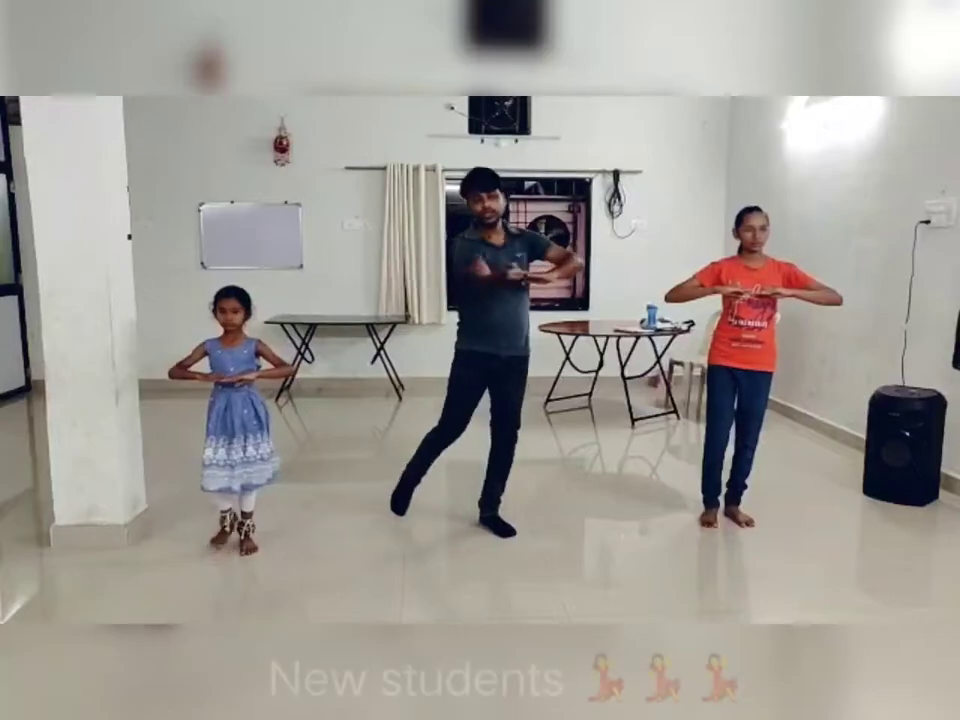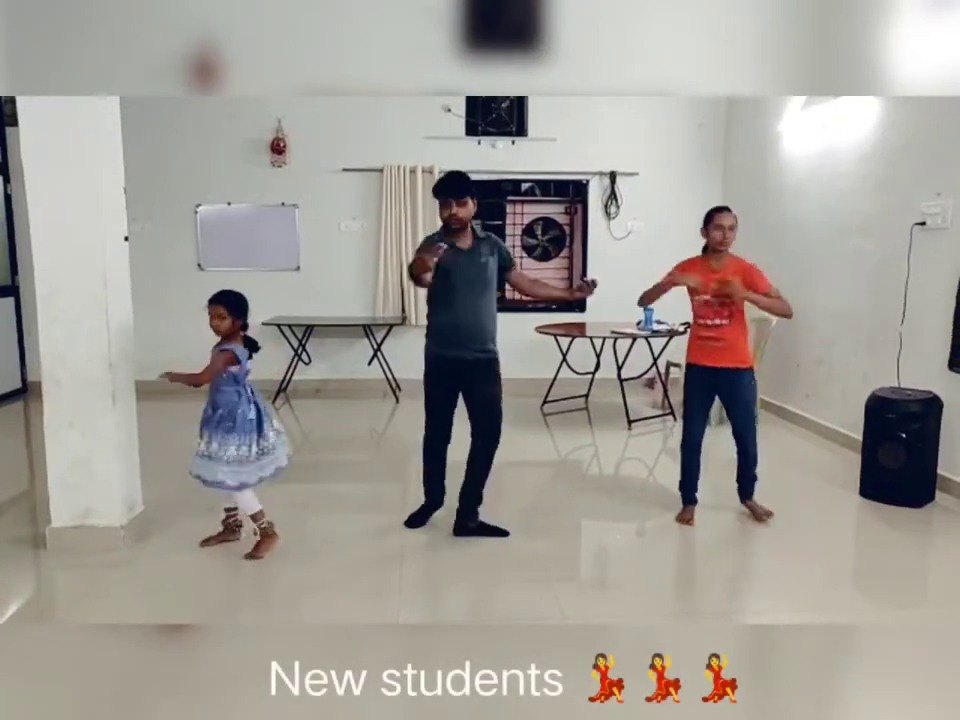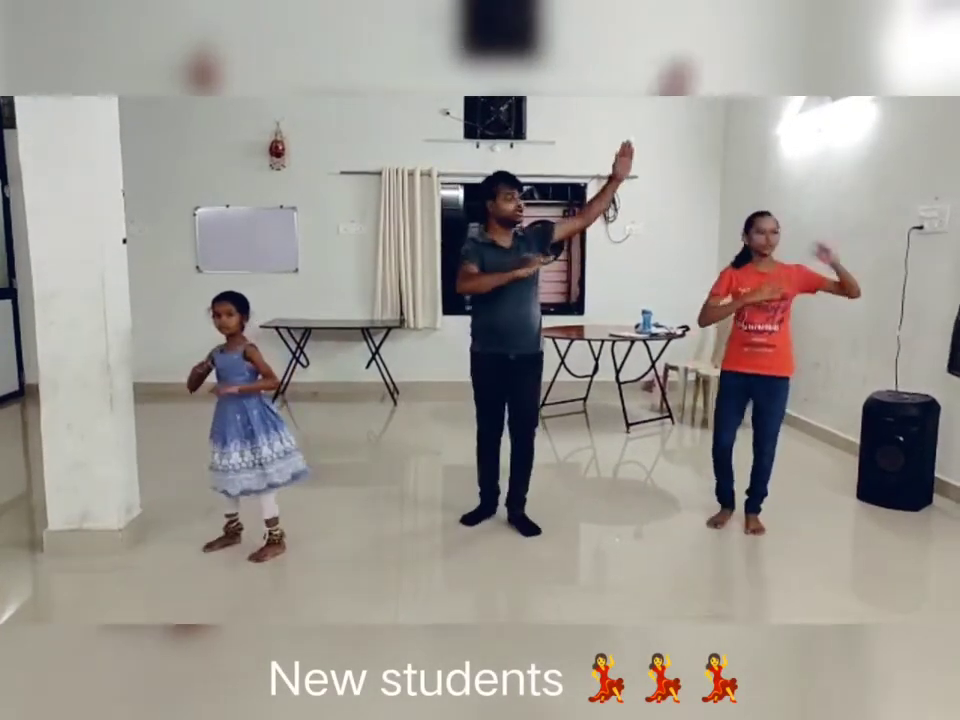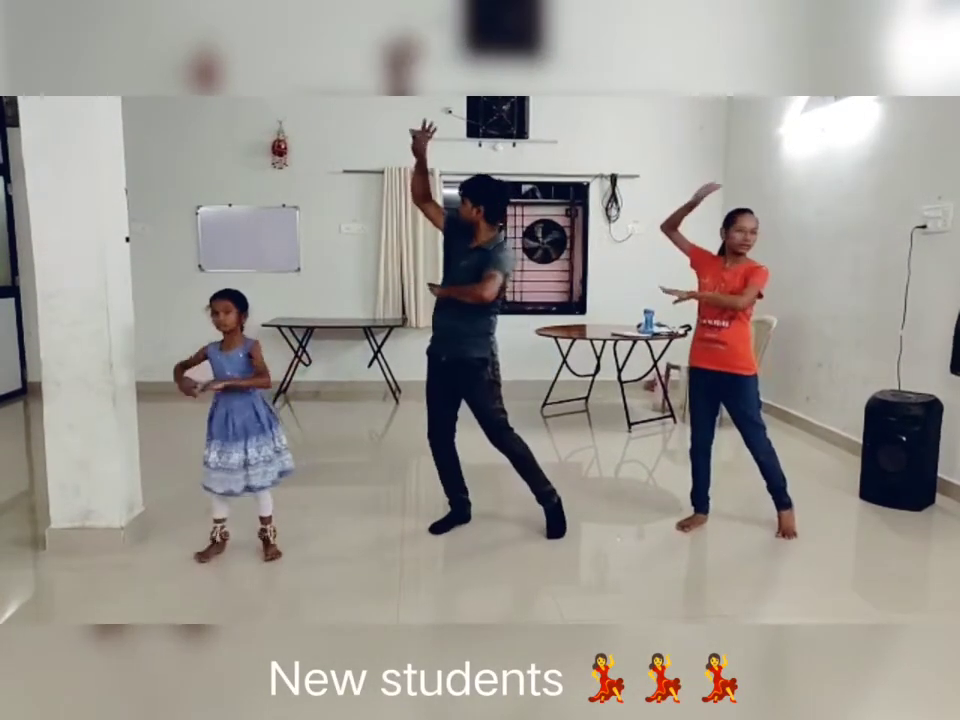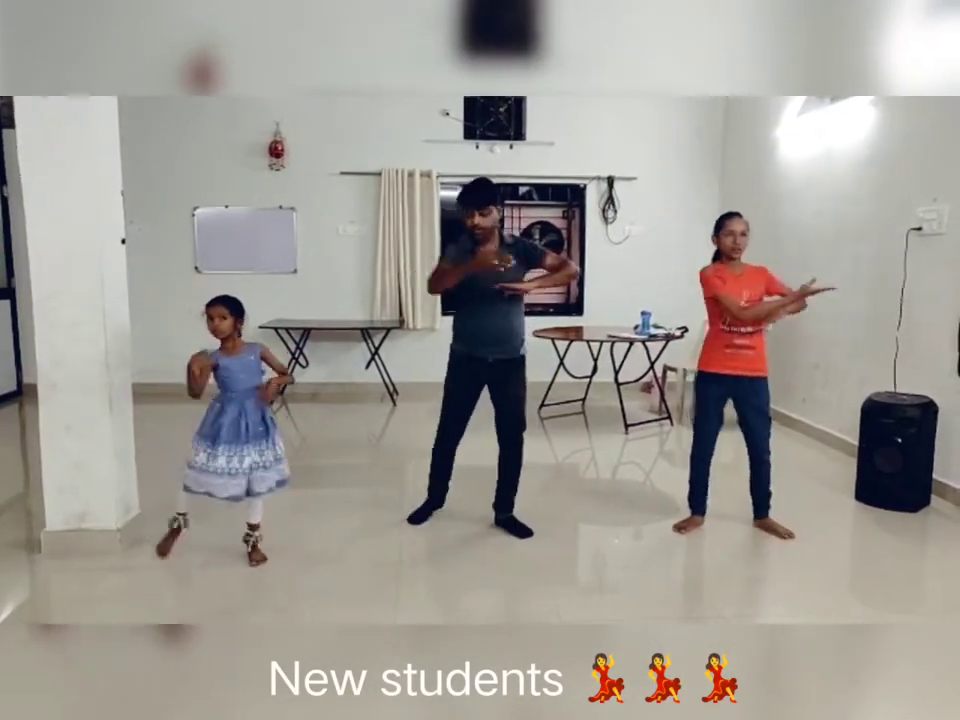
dt=1s
person 1, frame 1
left shoulder: (525, 239)
right shoulder: (464, 246)
left elbow: (572, 260)
right elbow: (483, 282)
left wrist: (552, 275)
right wrist: (504, 277)
left hip: (514, 356)
right hip: (472, 354)
left knee: (506, 435)
right knee: (450, 427)
left ankle: (489, 509)
right ankle: (409, 481)
person 1, frame 2
left shoulder: (492, 245)
right shoulder: (433, 246)
left elbow: (522, 283)
right elbow: (420, 278)
left wrist: (568, 294)
right wrist: (423, 265)
left hip: (483, 358)
right hip: (442, 358)
left knee: (488, 435)
right knee: (437, 434)
left ankle: (468, 515)
right ankle: (432, 500)
person 1, frame 3
left shoulder: (535, 237)
right shoulder: (474, 246)
left elbow: (584, 218)
right elbow: (465, 286)
left wrist: (616, 179)
right wrist: (516, 272)
left hip: (529, 354)
right hip: (488, 355)
left knee: (524, 431)
right knee: (489, 430)
left ankle: (516, 507)
right ankle: (487, 500)
person 1, frame 4
left shoulder: (497, 253)
right shoulder: (457, 235)
left elbow: (485, 293)
right elbow: (422, 199)
left wrist: (446, 291)
right wrist: (421, 159)
left hip: (474, 360)
right hip: (440, 357)
left knee: (500, 434)
right knee: (439, 436)
left ankle: (549, 500)
right ankle: (459, 507)
person 1, frame 5
left shoulder: (520, 247)
right shoulder: (458, 250)
left elbow: (570, 268)
right elbow: (435, 285)
left wrist: (532, 284)
right wrist: (475, 265)
left hip: (510, 359)
right hip: (466, 359)
left knee: (512, 437)
right knee: (449, 431)
left ankle: (504, 511)
right ankle: (435, 496)
person 2, frame 1
left shoulder: (783, 270)
right shoulder: (722, 268)
left elbow: (835, 298)
right elbow: (672, 296)
left wrist: (789, 292)
right wrist: (716, 289)
left hip: (760, 368)
right hip: (723, 364)
left knee: (748, 440)
right knee: (717, 437)
left ankle: (733, 502)
right ankle: (710, 503)
person 2, frame 2
left shoulder: (746, 270)
right shoulder: (688, 268)
left elbow: (786, 310)
right elbow: (644, 302)
left wrist: (744, 294)
right wrist: (672, 282)
left hip: (737, 366)
right hip: (698, 365)
left knee: (746, 433)
right knee: (692, 435)
left ankle: (747, 494)
right ankle: (688, 501)
person 2, frame 3
left shoulder: (795, 274)
right shoulder: (732, 275)
left elbow: (853, 292)
right elbow: (704, 319)
left wrist: (834, 263)
right wrist: (747, 299)
left hip: (775, 374)
right hip: (735, 371)
left knee: (765, 445)
right knee: (722, 441)
left ankle: (753, 509)
right ankle: (726, 505)
person 2, frame 4
left shoulder: (756, 271)
right shoulder: (705, 262)
left elbow: (740, 302)
right elbow: (668, 229)
left wrist: (695, 295)
right wrist: (694, 202)
left hip: (738, 372)
right hip: (701, 368)
left knee: (757, 441)
right knee: (700, 441)
left ankle: (784, 507)
right ankle: (700, 509)
person 2, frame 5
left shoulder: (761, 274)
right shoulder: (710, 275)
left elbow: (799, 304)
right elbow: (742, 314)
left wrist: (779, 308)
right wrist: (791, 297)
left hip: (753, 374)
right hip: (713, 373)
left knee: (759, 448)
right knee: (703, 444)
left ankle: (762, 514)
right ankle: (696, 511)
person 3, frame 1
left shoulder: (254, 346)
right shoulder: (209, 347)
left elbow: (287, 369)
right elbow: (174, 371)
left wrist: (254, 374)
right wrist: (202, 376)
left hip: (248, 412)
right hip: (221, 413)
left knee: (249, 472)
right knee: (220, 472)
left ankle: (246, 531)
right ankle: (226, 523)
person 3, frame 2
left shoulder: (228, 353)
right shoulder: (228, 343)
left elbow: (201, 379)
left wrist: (175, 376)
left hip: (236, 417)
right hip: (229, 414)
left knee: (236, 480)
right knee: (225, 476)
left ankle: (266, 532)
right ankle: (232, 526)
person 3, frame 3
left shoulder: (248, 350)
right shoulder: (215, 354)
left elbow: (273, 381)
right elbow: (192, 386)
left wrist: (237, 387)
right wrist: (197, 371)
left hip: (252, 420)
right hip: (229, 420)
left knee: (260, 481)
right knee: (233, 479)
left ankle: (275, 540)
right ankle: (232, 531)
person 3, frame 4
left shoulder: (251, 347)
right shoulder: (211, 350)
left elbow: (265, 380)
right elbow: (182, 366)
left wrist: (226, 383)
right wrist: (183, 379)
left hip: (252, 419)
right hip: (223, 420)
left knee: (259, 482)
right knee: (218, 480)
left ankle: (268, 537)
right ankle: (218, 538)
person 3, frame 5
left shoulder: (257, 351)
right shoulder: (212, 359)
left elbow: (287, 374)
right elbow: (195, 393)
left wrist: (276, 383)
right wrist: (195, 371)
left hip: (255, 424)
right hip: (222, 424)
left knee: (257, 486)
right knee: (197, 478)
left ankle: (253, 542)
right ankle: (177, 527)
